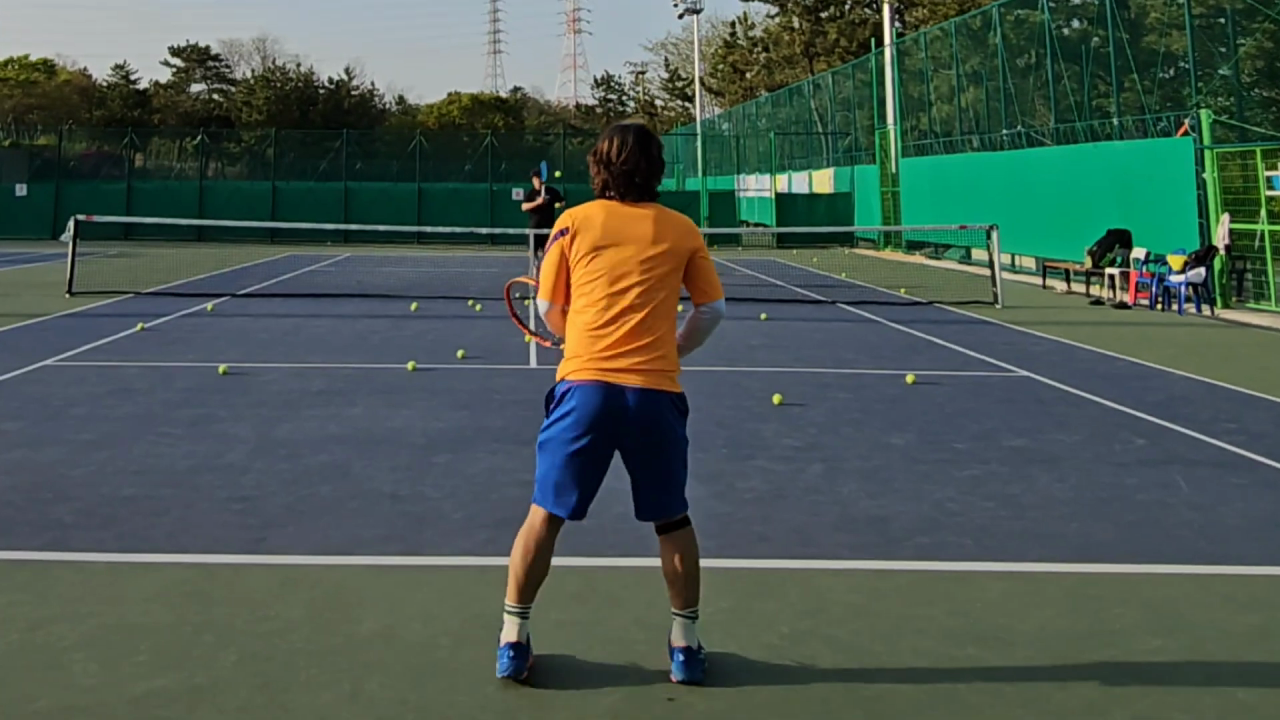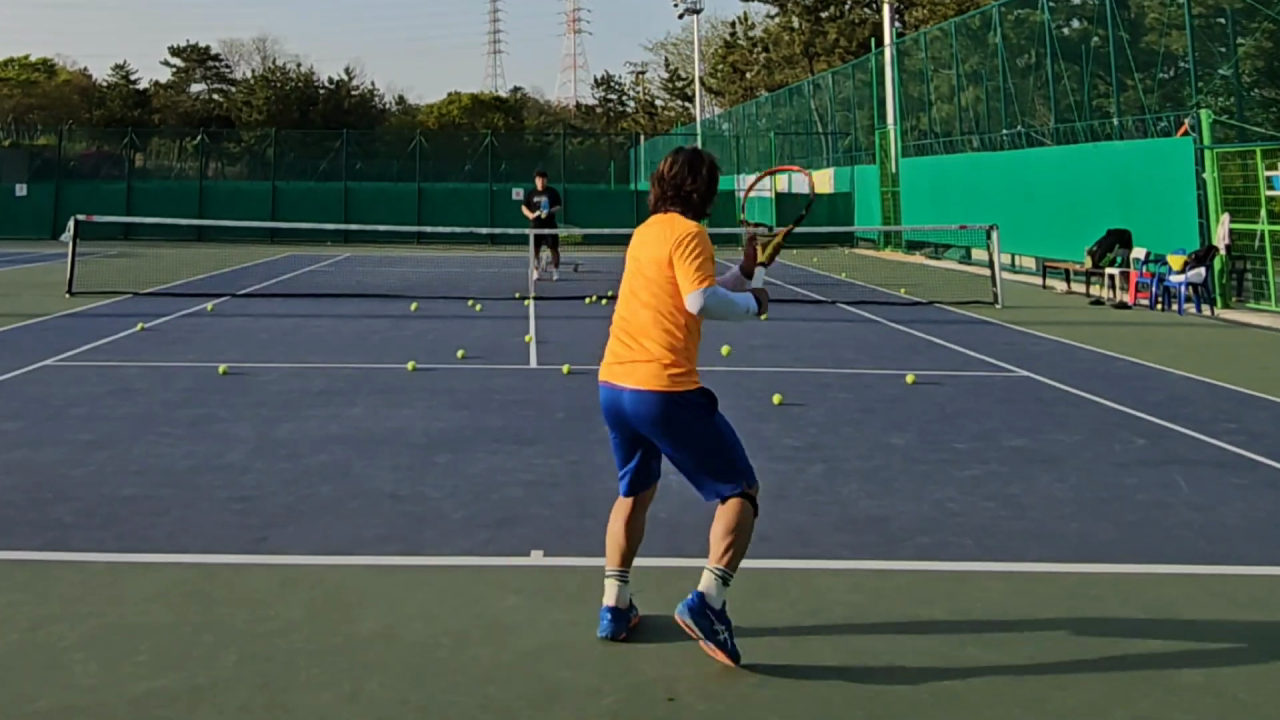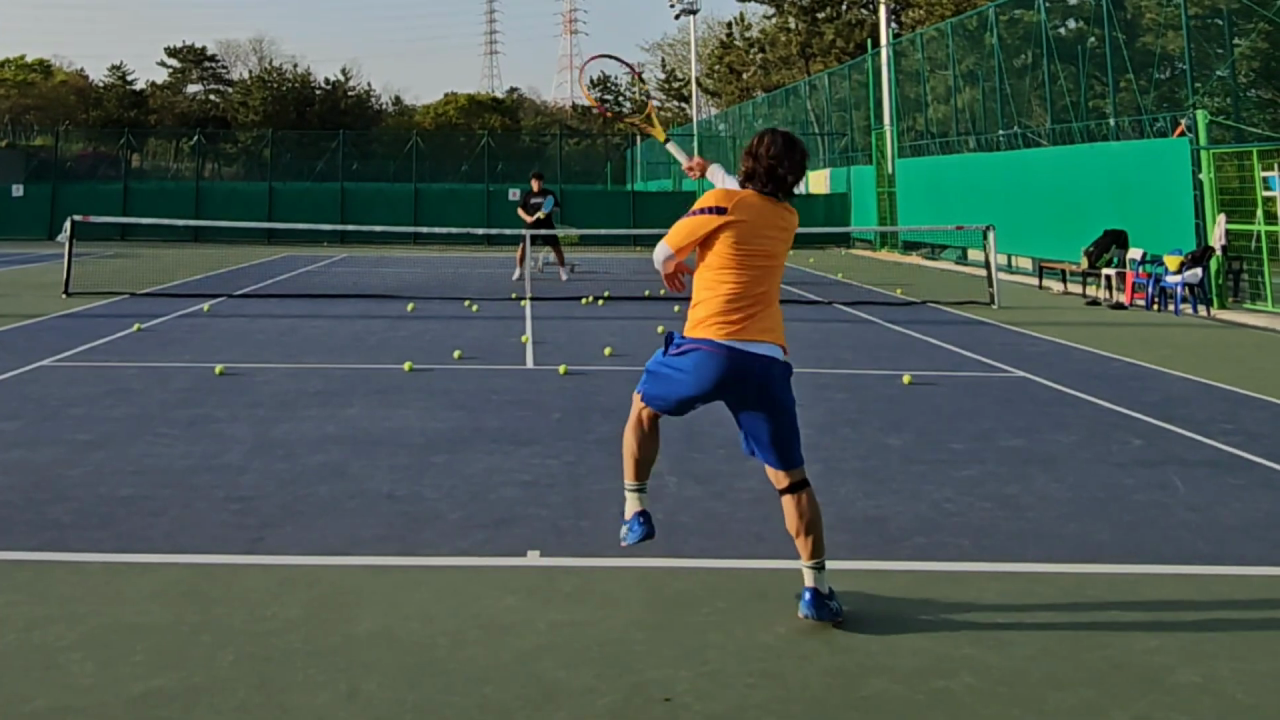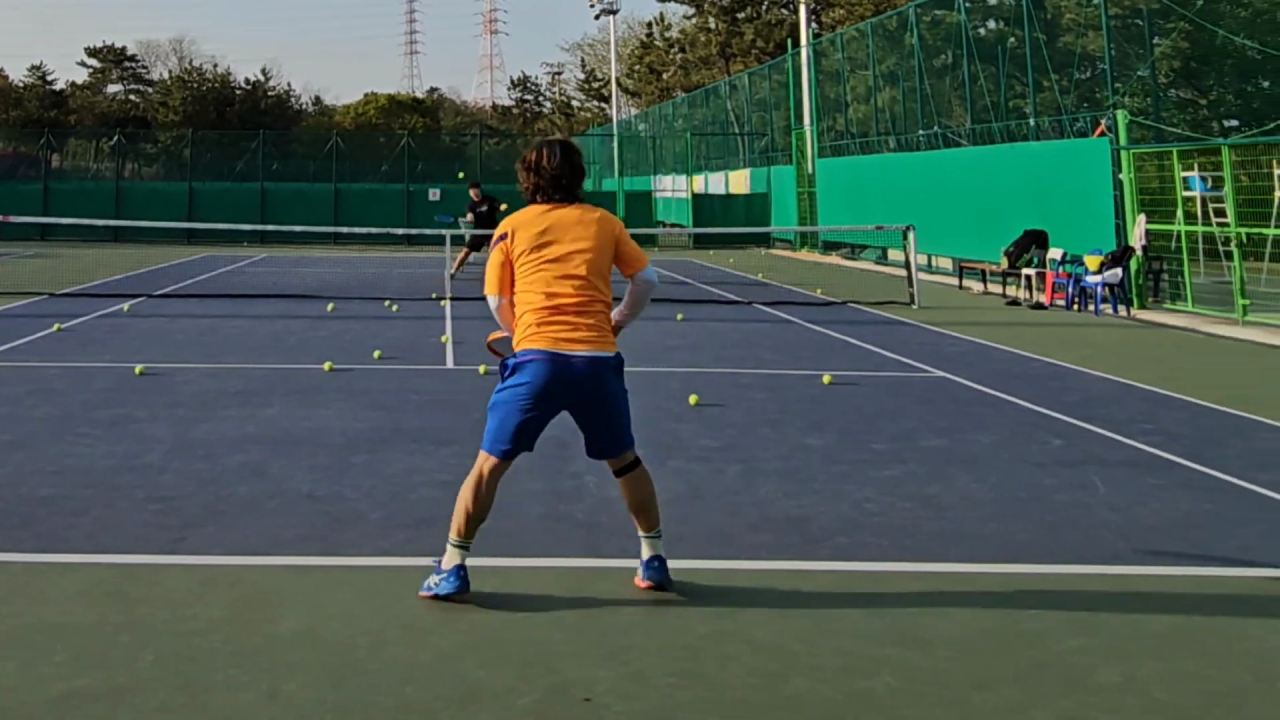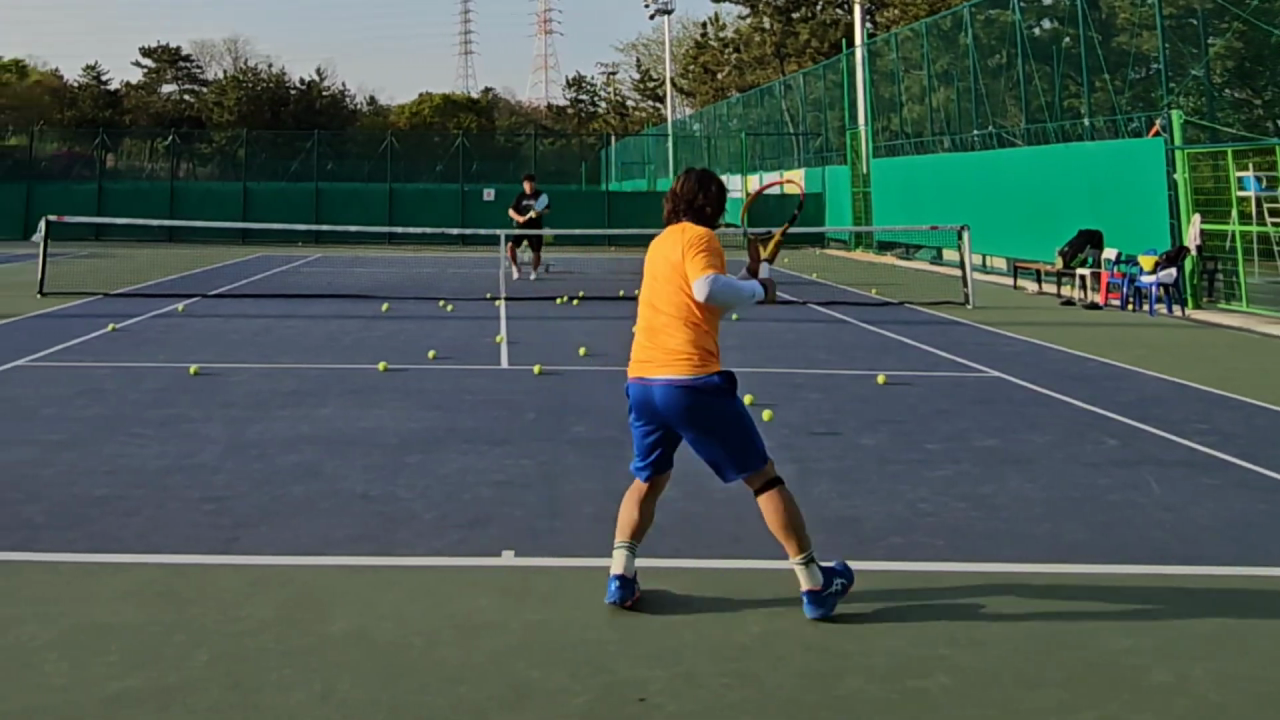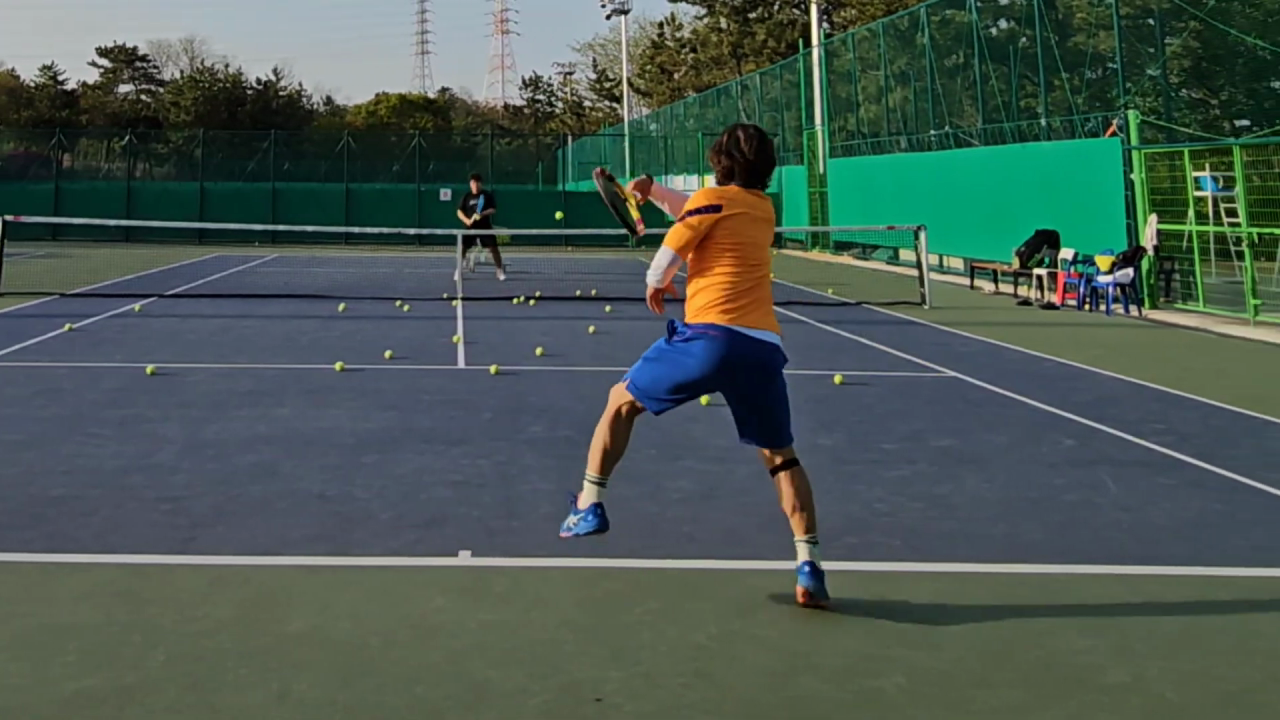
dt=0.7s
person 1, frame 1
left shoulder: (573, 224)
right shoulder: (681, 231)
left elbow: (550, 309)
right elbow: (712, 310)
left hip: (584, 389)
right hip: (653, 395)
left knee: (545, 516)
right knee: (672, 523)
left ankle: (512, 641)
right ankle: (684, 647)
person 1, frame 2
left shoulder: (647, 232)
right shoulder: (688, 233)
right elbow: (701, 303)
left wrist: (742, 272)
right wrist: (752, 302)
left hip: (615, 385)
right hip: (665, 391)
left knee: (634, 493)
right knee: (739, 493)
left ankle: (615, 606)
right ankle: (706, 600)
person 1, frame 3
left shoulder: (721, 202)
right shoulder: (788, 218)
left elbow: (665, 256)
left wrist: (670, 271)
right wrist: (711, 172)
left hip: (709, 347)
right hip: (765, 360)
left knee: (645, 406)
right knee: (790, 477)
left ankle: (636, 511)
right ankle: (816, 590)
person 1, frame 4
left shoulder: (512, 227)
right shoulder: (604, 222)
left elbow: (497, 301)
right elbow: (648, 279)
right wrist: (618, 321)
left hip: (538, 359)
right hip: (596, 362)
left knee: (490, 464)
right knee: (624, 458)
left ankle: (453, 567)
right ankle: (653, 559)
person 1, frame 5
left shoulder: (660, 243)
right shoulder: (699, 238)
right elbow: (708, 292)
left wrist: (747, 278)
right wrist: (756, 290)
left hip: (644, 383)
right hip: (692, 382)
left knee: (645, 481)
right knee: (764, 479)
left ankle: (621, 574)
right ankle: (814, 585)
person 1, frame 6
left shoulder: (711, 200)
right shoulder: (765, 209)
left elbow: (665, 261)
left wrist: (655, 288)
right wrist: (654, 191)
left hip: (709, 335)
right hip: (762, 347)
left knee: (620, 403)
right knee: (782, 456)
left ankle: (589, 505)
right ankle: (808, 567)
